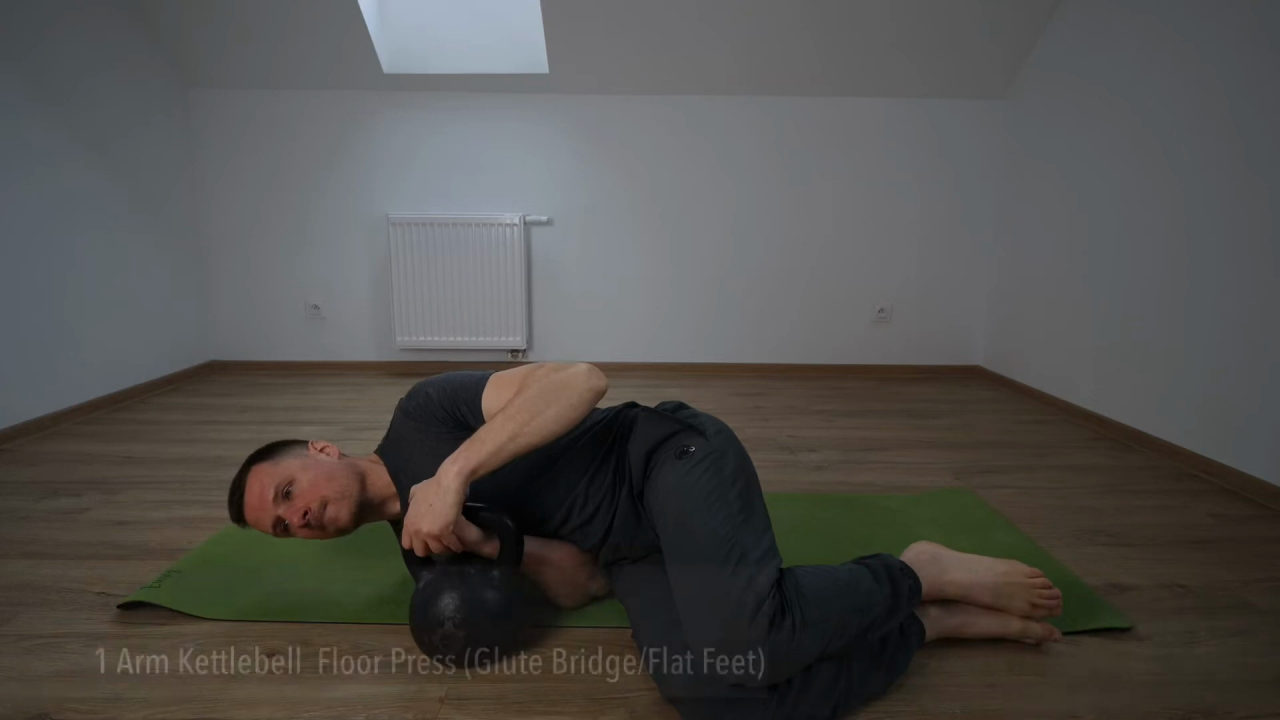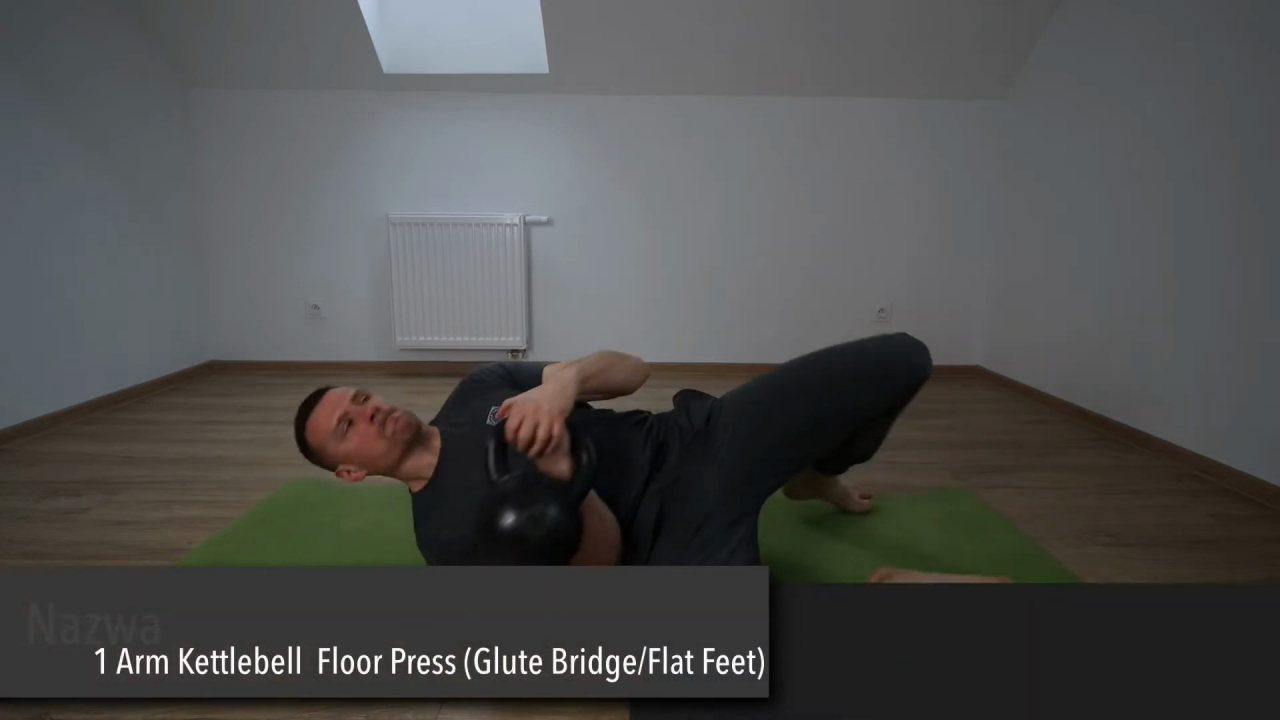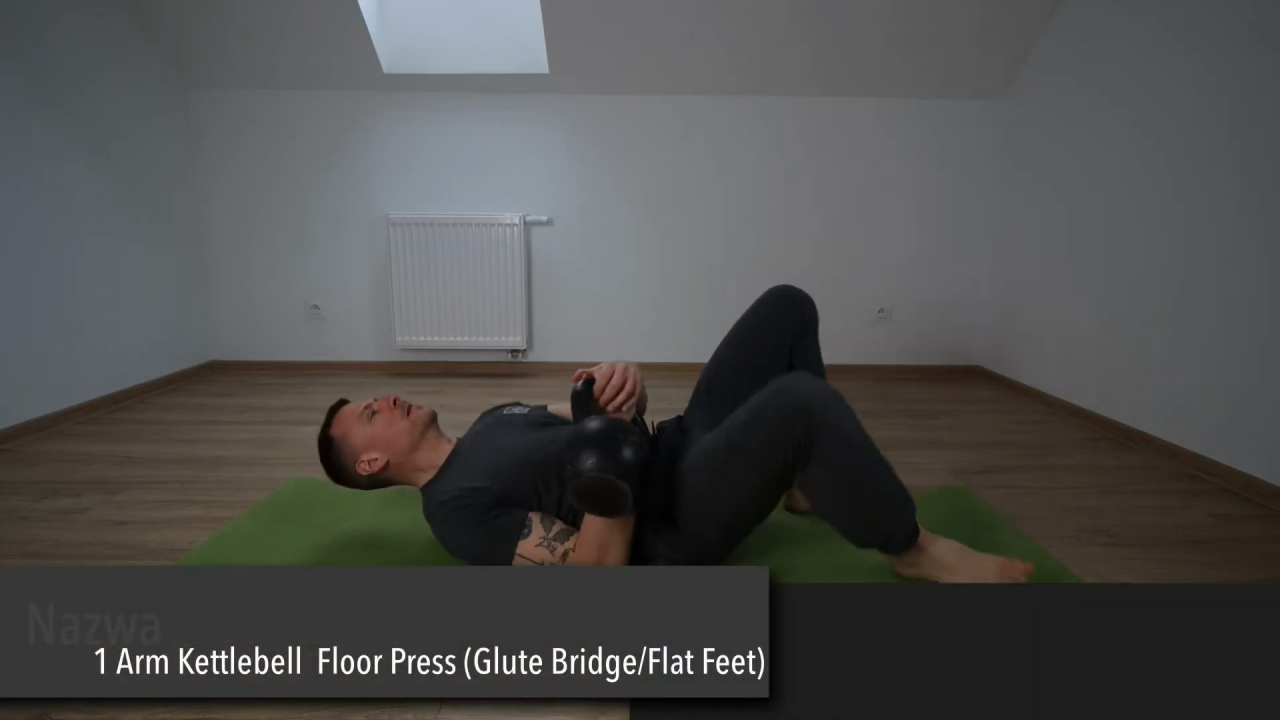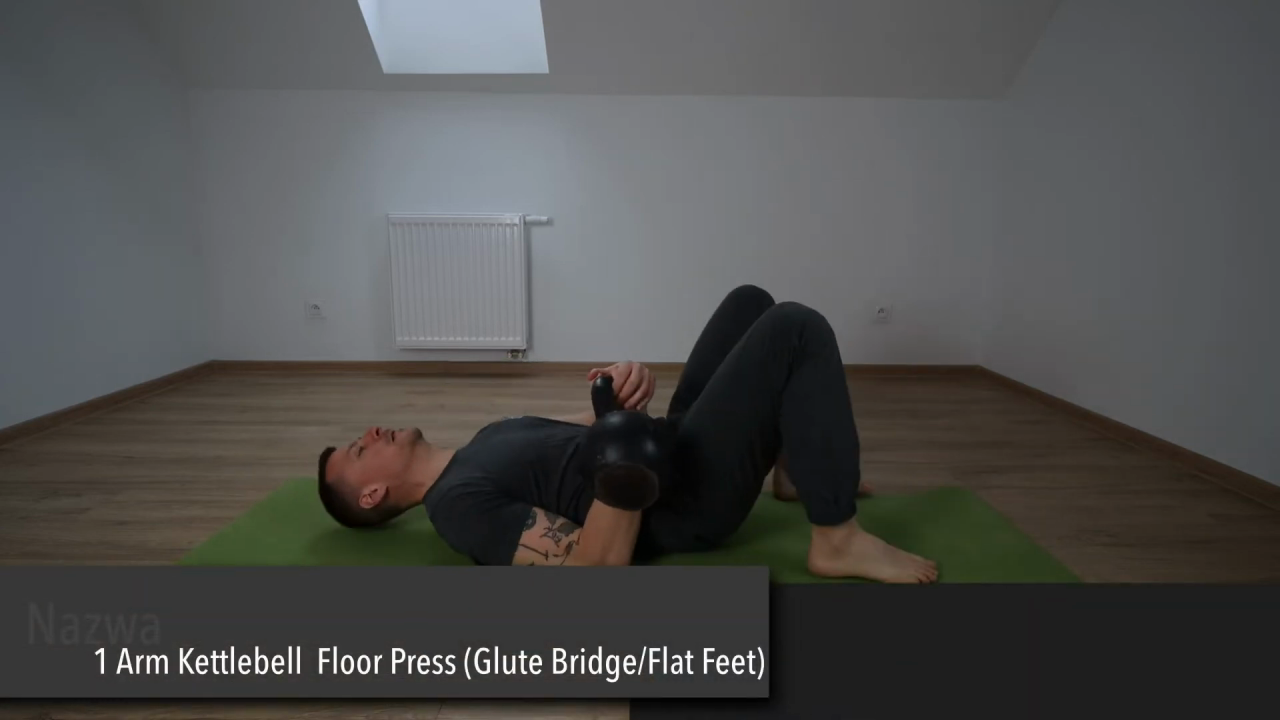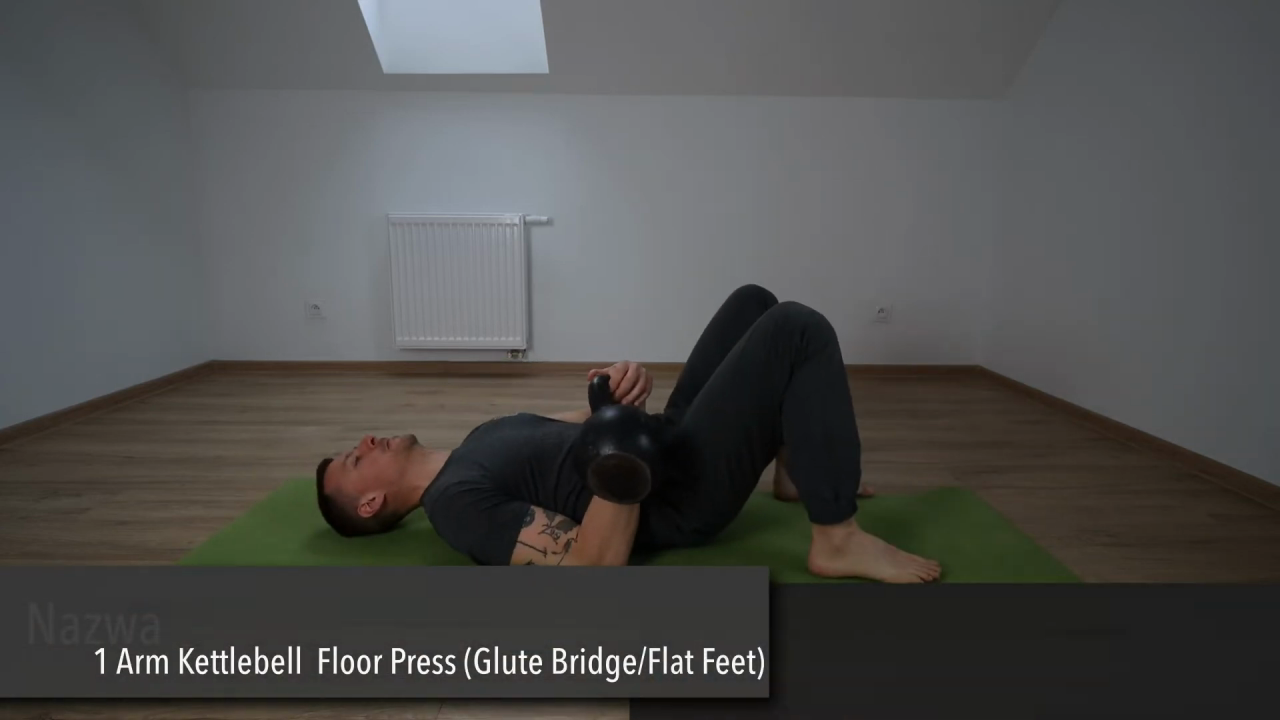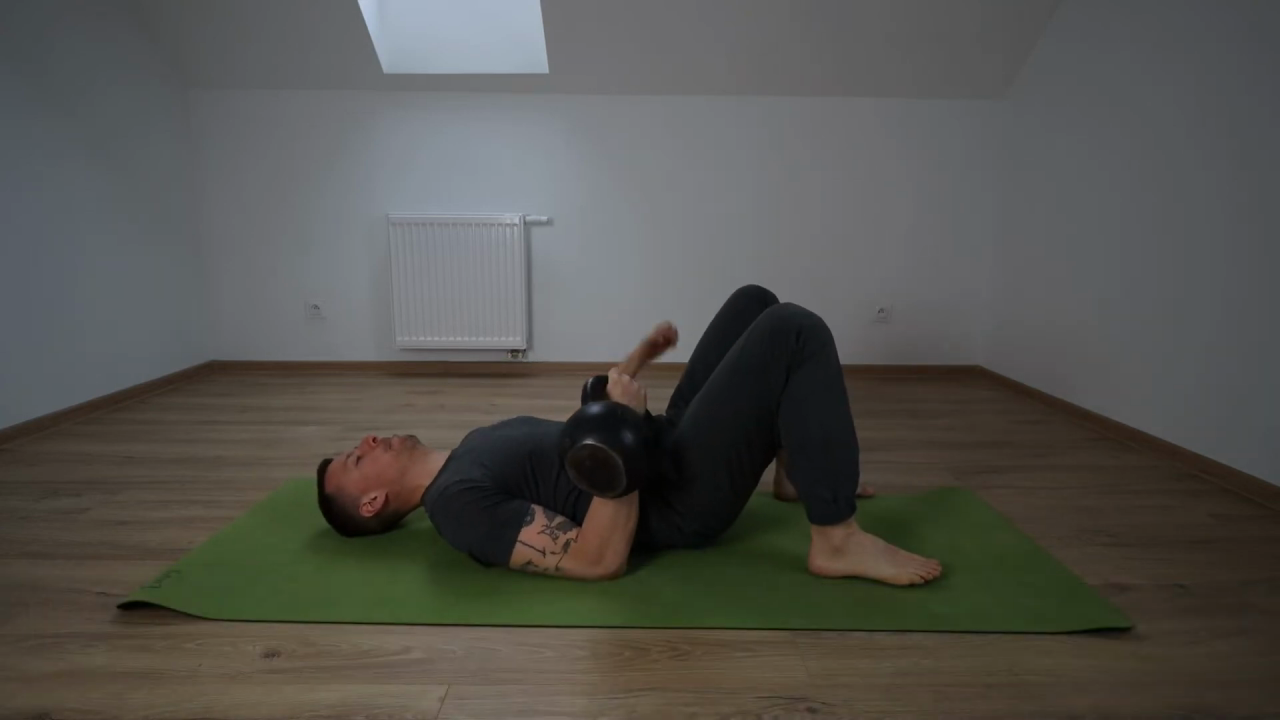
dt=0.7s
person 1, frame 1
left shoulder: (423, 412)
right shoulder: (420, 547)
left elbow: (580, 380)
right elbow: (578, 581)
left wrist: (456, 472)
right wrist: (480, 548)
left hip: (670, 458)
right hip: (640, 552)
left knee: (745, 630)
left ankle: (919, 576)
right ankle: (927, 622)
person 1, frame 2
left shoulder: (479, 392)
right shoulder: (444, 531)
left elbow: (630, 369)
right elbow: (602, 560)
left wrist: (560, 385)
right wrist: (558, 480)
left hip: (701, 440)
right hip: (678, 538)
left knee: (900, 359)
left ankle: (813, 478)
right ankle: (896, 594)
person 1, frame 3
left shoulder: (490, 423)
right shoulder: (456, 507)
left elbow: (586, 418)
right elbow: (595, 572)
left wrist: (620, 379)
left hip: (680, 446)
right hip: (684, 511)
left knee: (787, 305)
right knee: (804, 396)
left ankle: (811, 485)
right ankle: (914, 550)
person 1, frame 4
left shoulder: (485, 444)
right shoulder: (460, 505)
left elbow: (596, 425)
right elbow: (600, 567)
left wrist: (624, 384)
left hip: (673, 448)
right hip: (690, 492)
left knee: (750, 302)
right knee: (797, 329)
left ankle: (797, 470)
right ankle: (838, 541)
person 1, frame 5
left shoulder: (480, 442)
right shoulder: (457, 503)
left elbow: (577, 424)
right elbow: (601, 559)
left wrist: (623, 387)
left hip: (668, 443)
right hip: (685, 488)
left knee: (755, 301)
right knee: (799, 330)
left ankle: (796, 472)
right ankle: (838, 542)
person 1, frame 6
left shoulder: (474, 450)
right shoulder: (458, 502)
right elbow: (600, 558)
left wrist: (636, 361)
left hip: (667, 444)
right hip: (684, 492)
left knee: (756, 302)
right knee: (793, 331)
left ankle: (796, 471)
right ankle: (838, 540)
